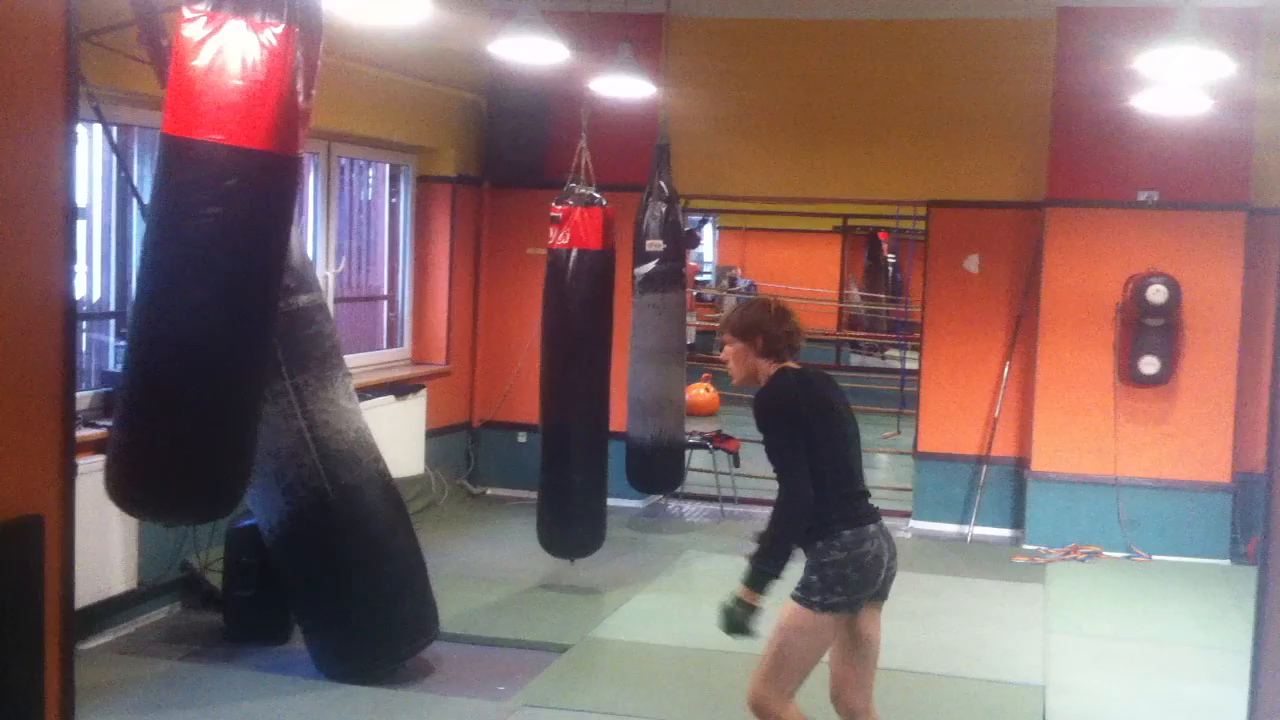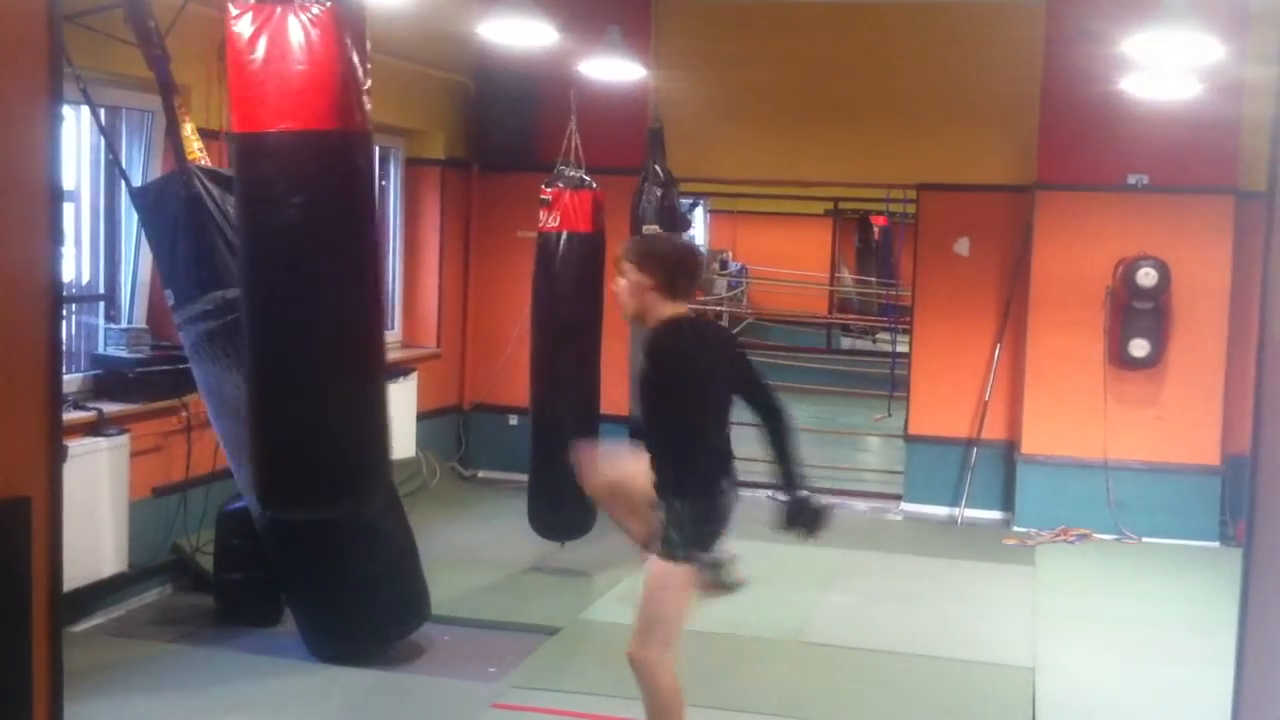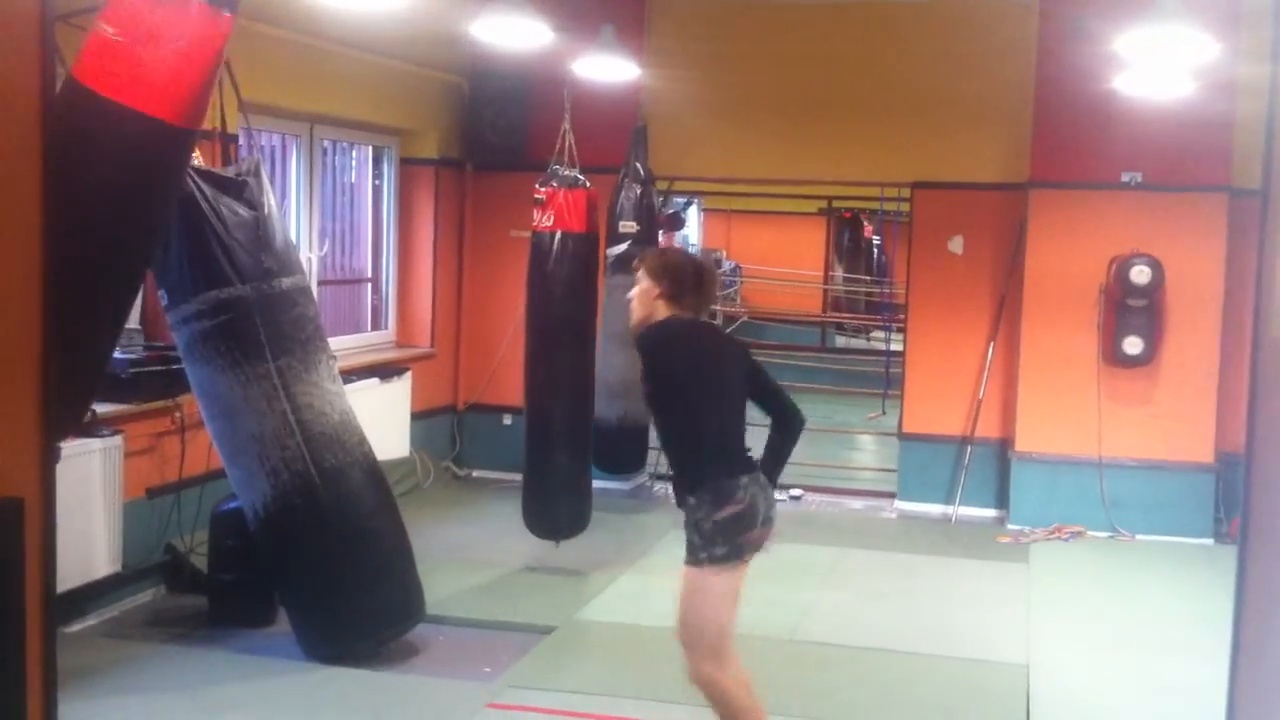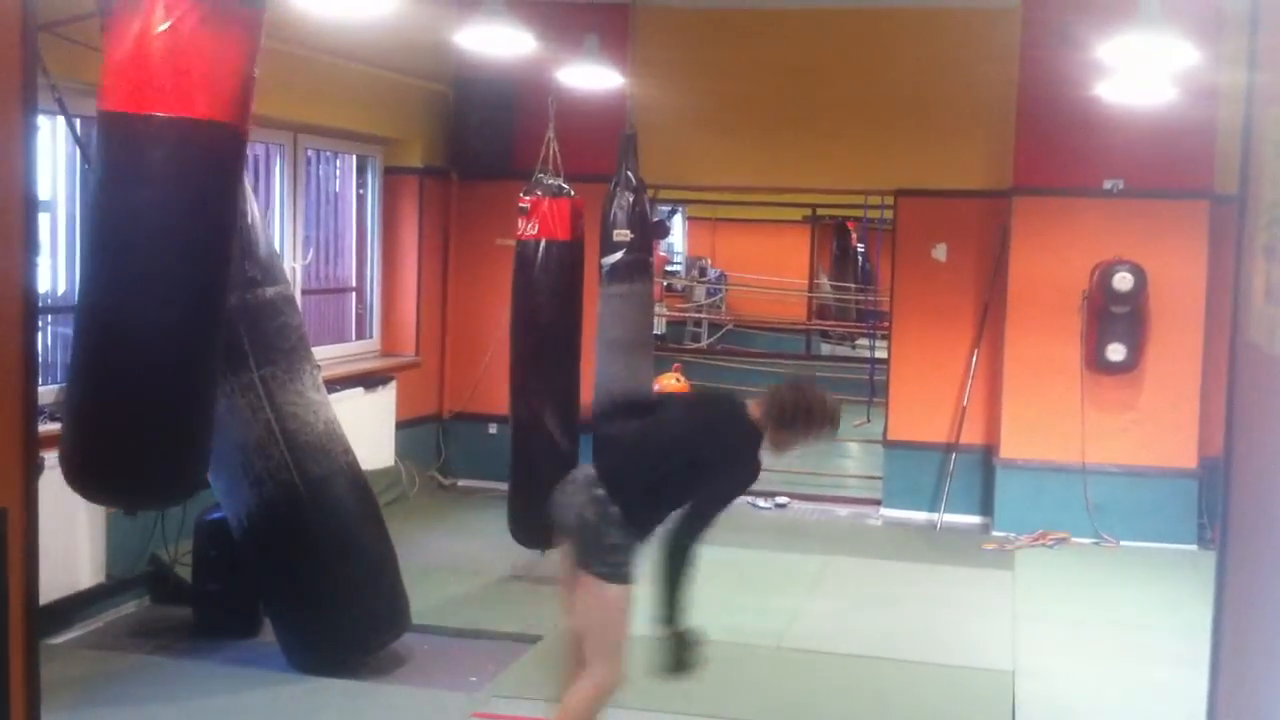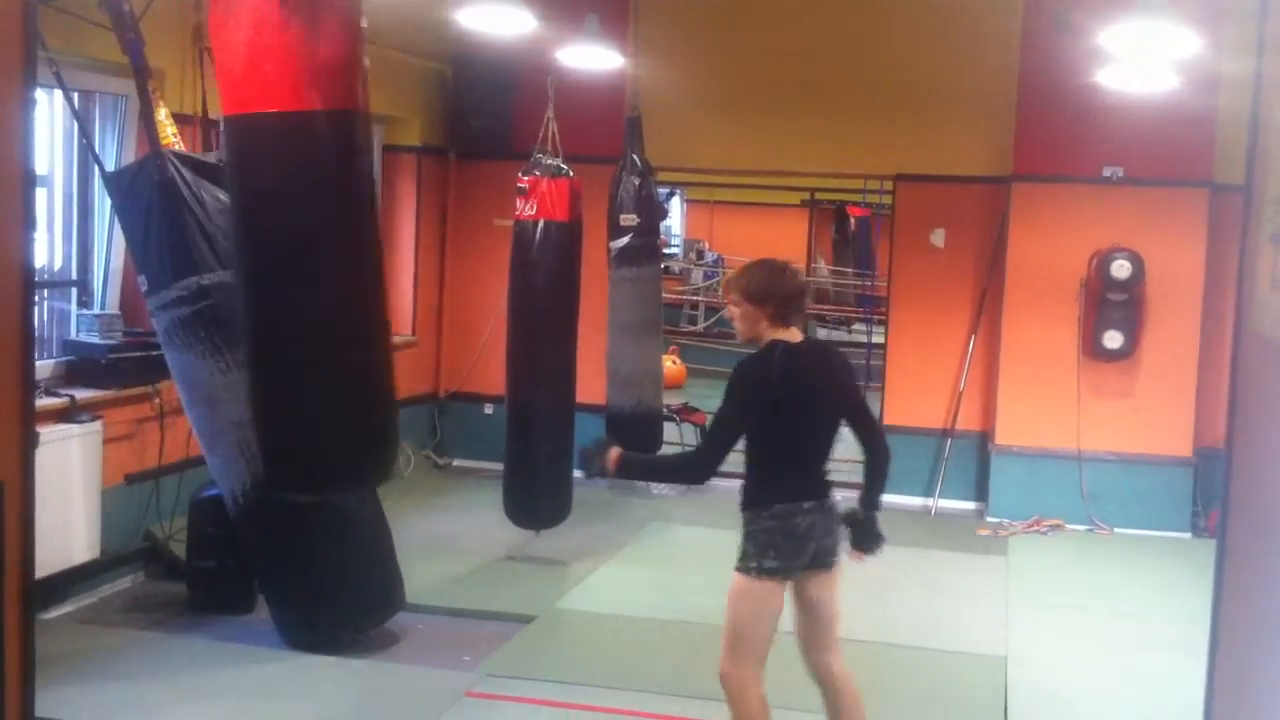
dt=1s
person 1, frame 1
left shoulder: (775, 398)
right shoulder: (820, 387)
left elbow: (796, 497)
left wrist: (751, 588)
right wrist: (775, 541)
left hip: (837, 559)
right hip: (875, 547)
person 1, frame 2
left shoulder: (666, 348)
right shoulder: (706, 332)
left elbow: (683, 451)
right elbow: (768, 407)
right wrist: (792, 487)
left hip: (690, 503)
right hip: (709, 477)
left knee: (645, 654)
right knee: (594, 467)
right ankle: (692, 569)
person 1, frame 3
left shoulder: (660, 340)
right shoulder: (723, 343)
left elbow: (703, 419)
right elbow: (790, 417)
left wrist: (728, 501)
left hip: (716, 506)
right hip: (748, 496)
left knee: (708, 665)
right knee: (694, 634)
person 1, frame 4
left shoulder: (709, 402)
right shoulder: (739, 461)
left elbow: (614, 410)
right elbow: (684, 538)
right wrist: (672, 622)
right hip: (607, 528)
left knee: (584, 628)
right knee: (603, 673)
person 1, frame 5
left shoulder: (757, 372)
right shoulder: (831, 362)
left elbow: (699, 467)
right elbow: (877, 446)
left wrist: (617, 461)
right wrist: (867, 512)
left hip: (773, 526)
right hip: (819, 519)
left knee: (737, 670)
right knee: (825, 657)
